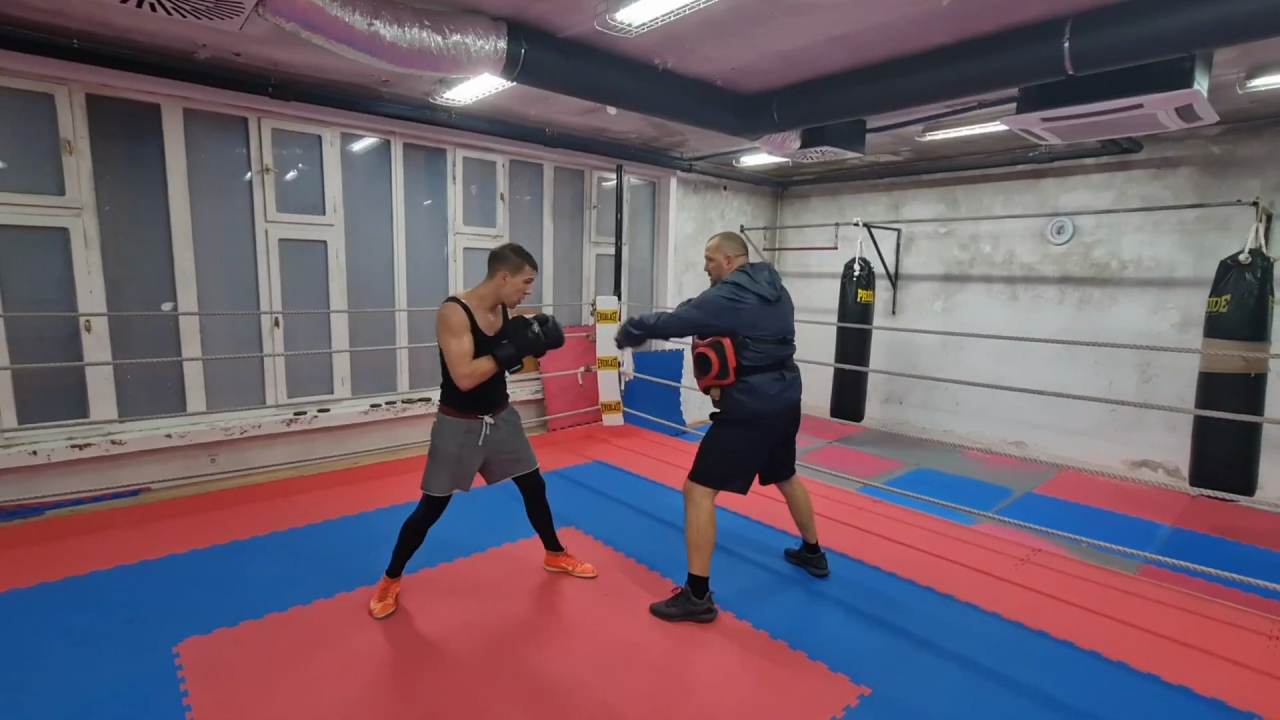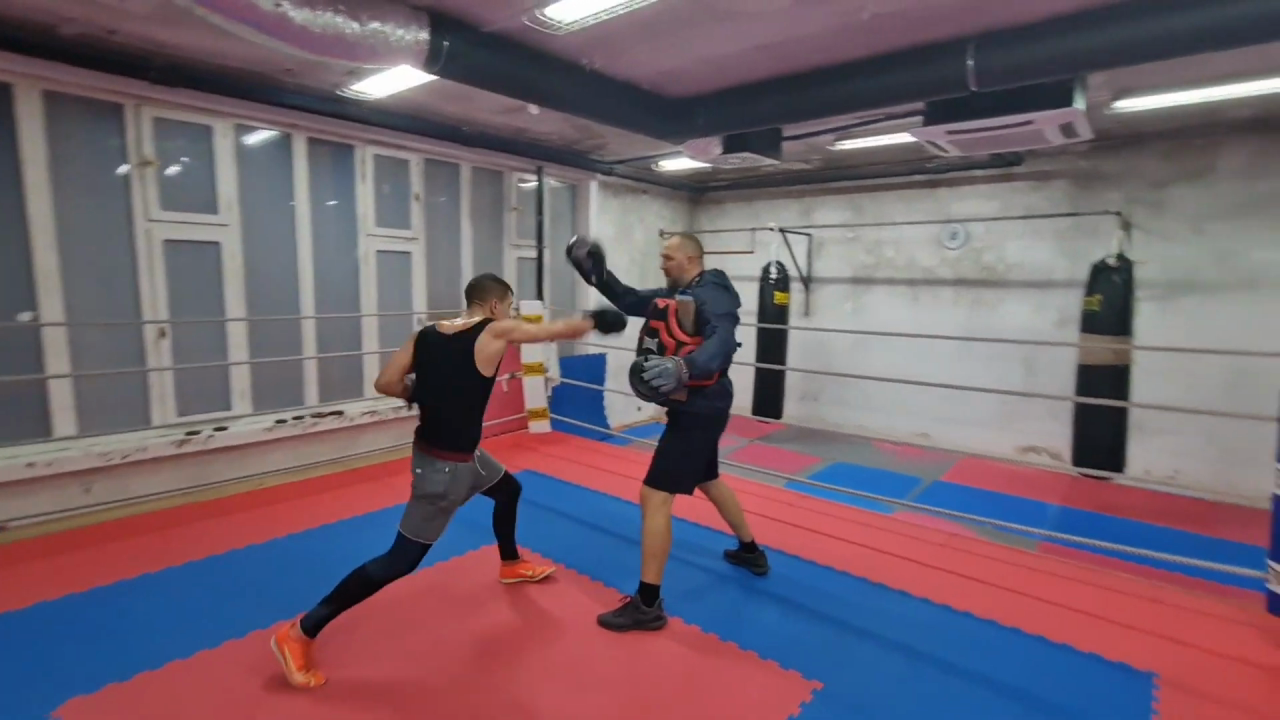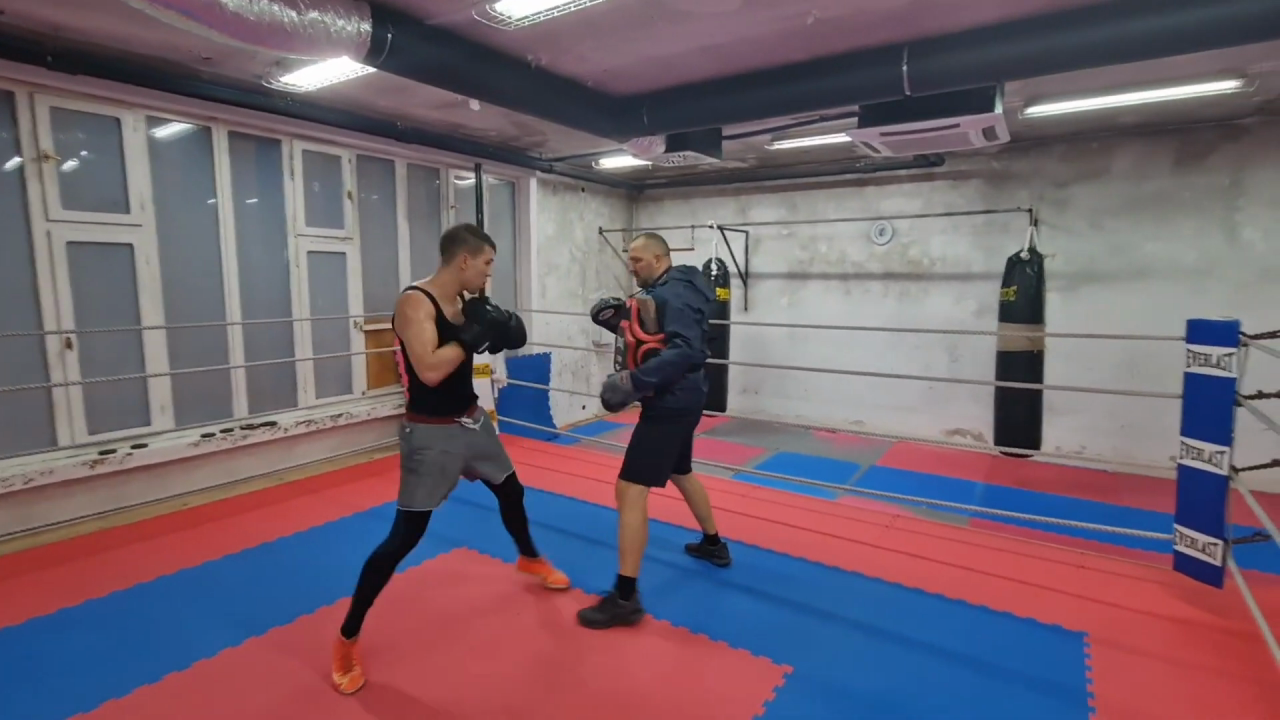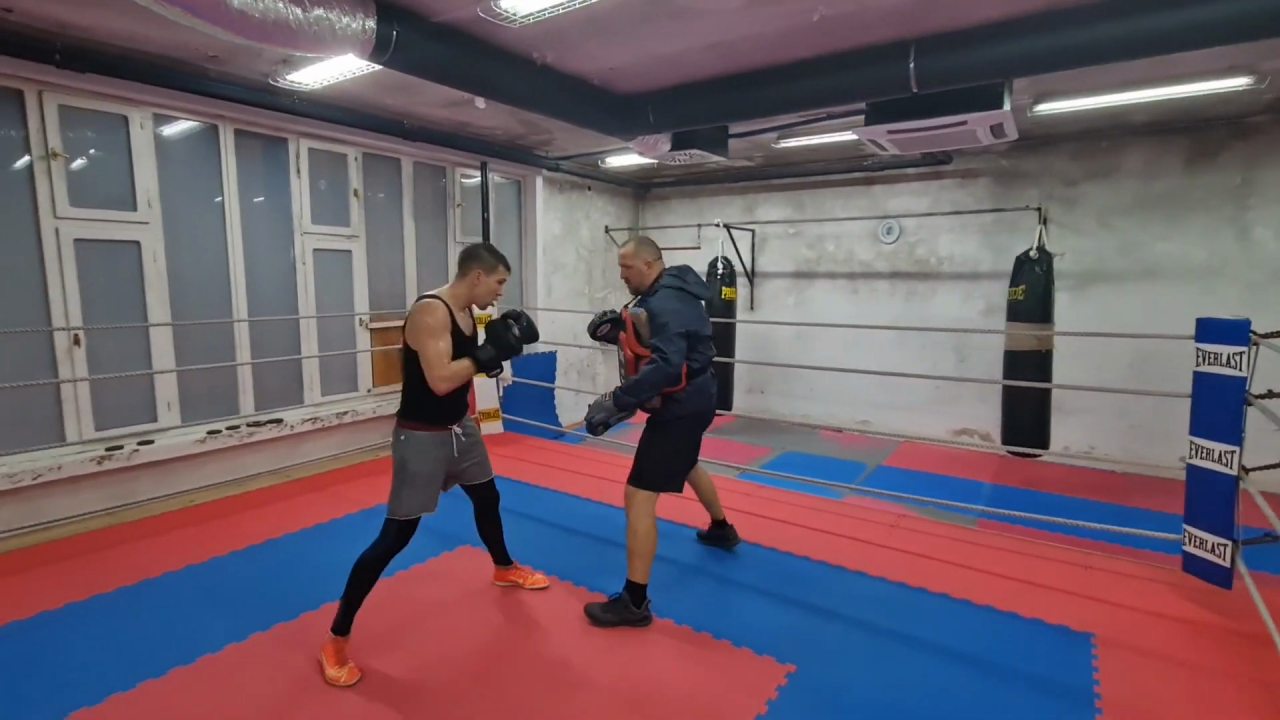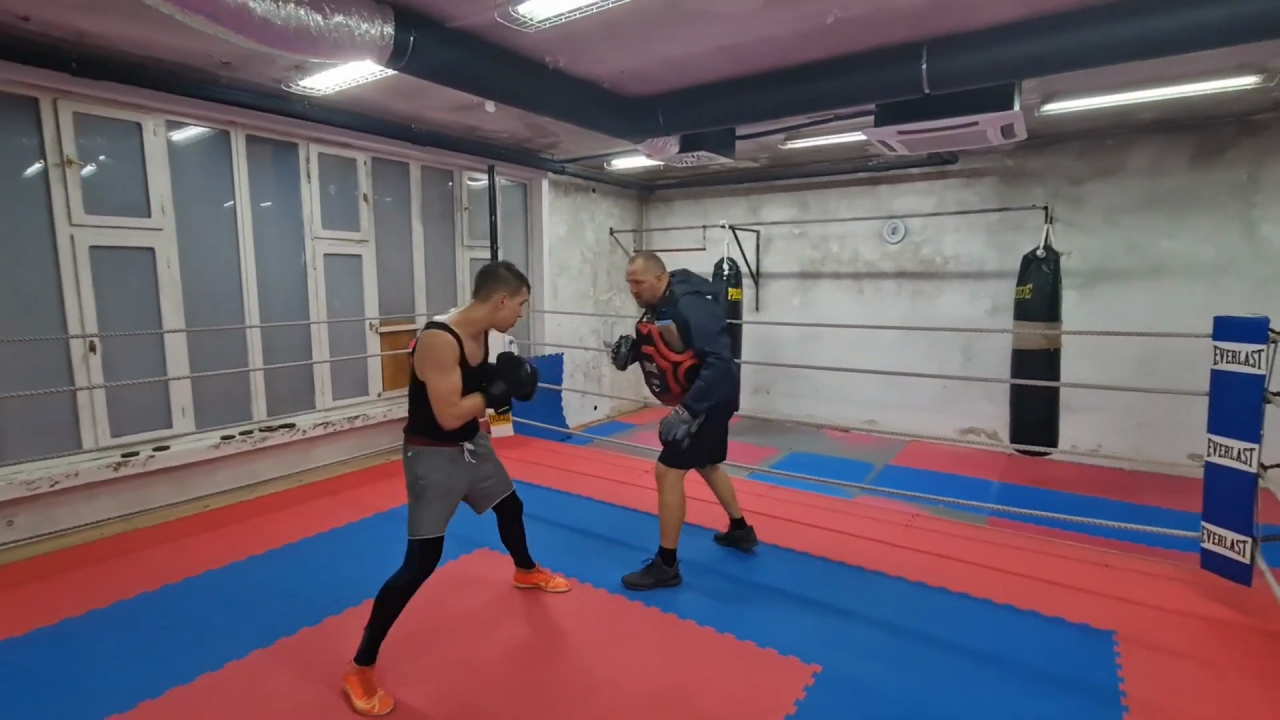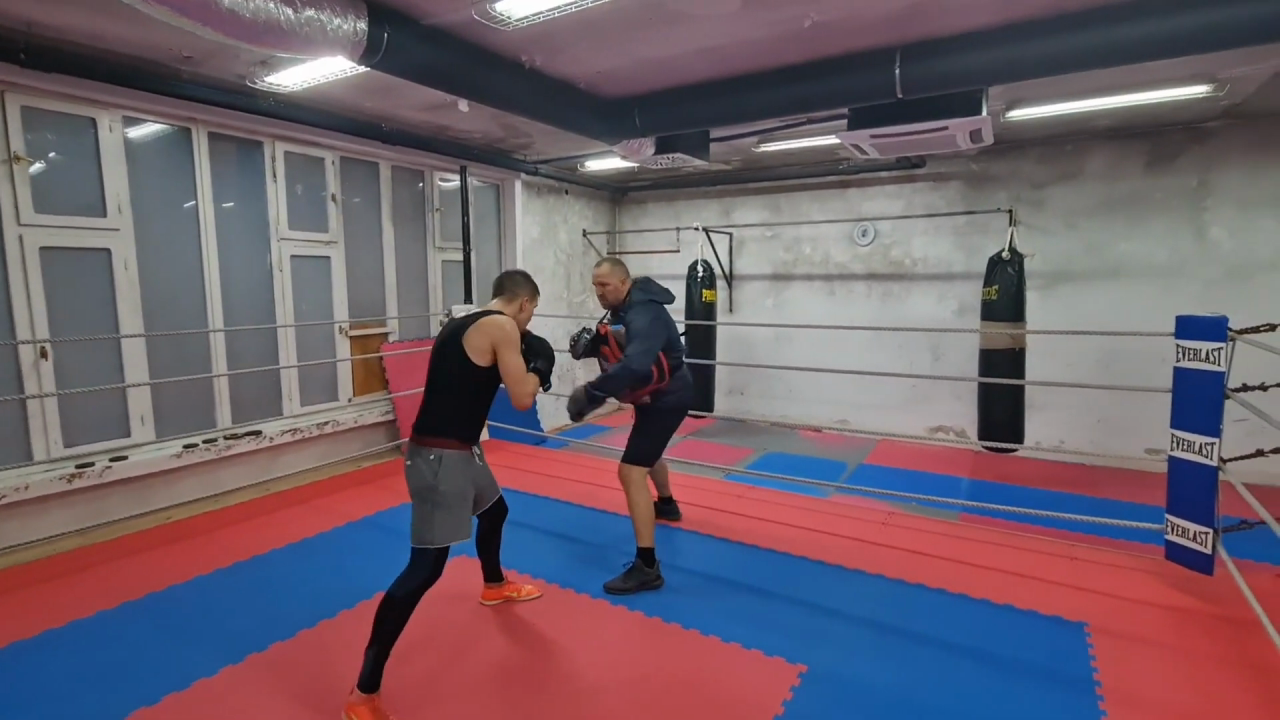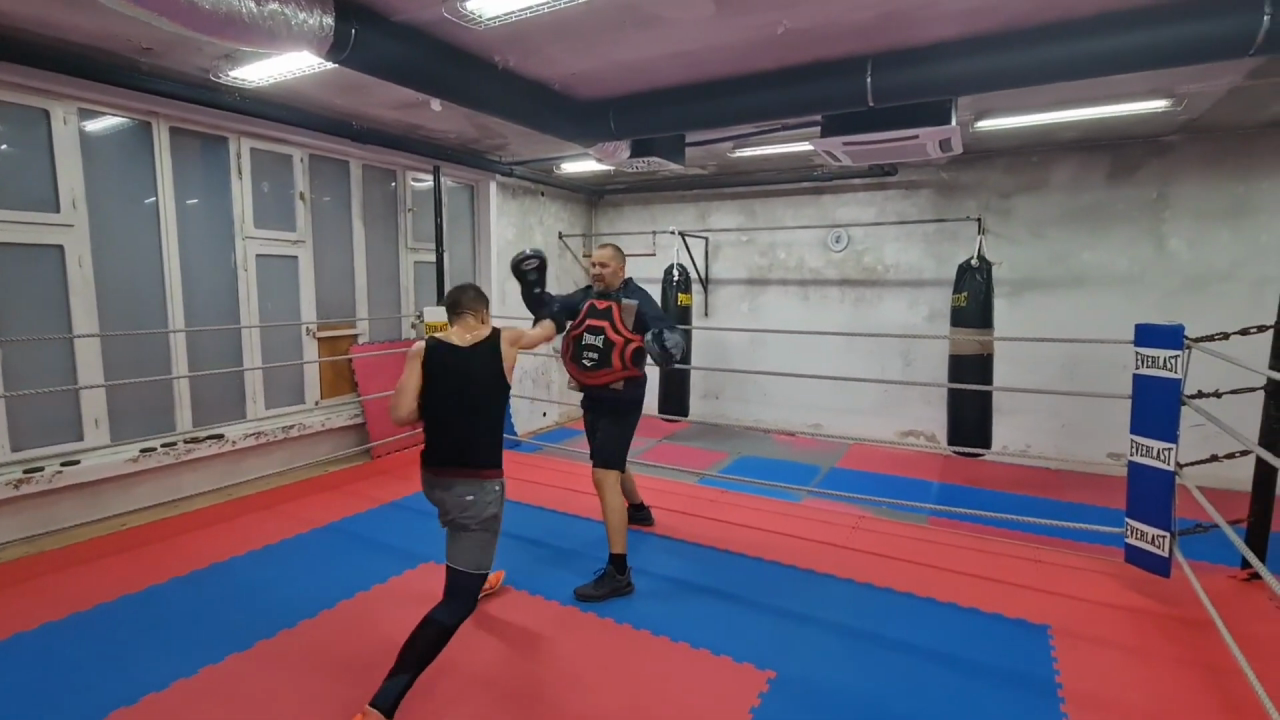
dt=0.7s
person 1, frame 1
left shoulder: (505, 309)
right shoulder: (454, 313)
right elbow: (464, 377)
left wrist: (537, 340)
right wrist: (511, 349)
left hip: (500, 418)
right hip: (458, 425)
left knee: (534, 487)
right knee: (431, 509)
left ankle: (555, 555)
right ankle: (391, 579)
person 1, frame 2
left shoulder: (427, 335)
right shoulder: (496, 331)
left elbow: (386, 382)
right elbow: (557, 330)
right wrist: (597, 320)
left hip: (459, 456)
right hip: (447, 463)
left knee: (509, 490)
right knee: (403, 558)
left ankle: (510, 564)
right ankle: (300, 633)
person 1, frame 3
left shoulder: (460, 299)
right shoulder: (414, 302)
right elbow: (430, 371)
left wrist: (497, 331)
right wrist: (479, 334)
left hip: (472, 419)
right hip: (432, 430)
left knee: (511, 490)
right knee: (406, 535)
left ankle: (531, 560)
right ankle: (346, 640)
person 1, frame 4
left shoulder: (465, 311)
right shoulder: (430, 310)
left elbow: (469, 364)
right elbow: (440, 381)
left wrist: (502, 341)
right wrist: (487, 352)
left hip: (459, 427)
right hip: (422, 436)
left knee: (488, 496)
right knee: (395, 536)
left ankle: (505, 568)
right ankle: (336, 639)
person 1, frame 5
left shoulder: (480, 333)
right shoulder: (439, 339)
right elbow: (448, 415)
left wrist: (507, 381)
right wrist: (499, 389)
left hip: (471, 444)
right hip: (432, 454)
left knee: (510, 505)
right knee: (421, 562)
left ankle: (527, 571)
right ankle: (360, 668)
person 1, frame 6
left shoulder: (465, 323)
right shoulder: (502, 326)
right elbow: (523, 398)
left wrist: (519, 365)
right wrist: (538, 367)
left hip: (460, 449)
right hip: (441, 456)
left knee: (495, 510)
right knee: (425, 569)
left ankle: (495, 585)
person 1, frame 7
left shoulder: (422, 351)
right shoulder: (504, 339)
left elbow: (401, 416)
right elbow: (547, 330)
left wrist: (432, 409)
right wrist: (543, 325)
left hip: (435, 476)
right hip: (476, 484)
right knee: (458, 602)
left ankle: (475, 580)
person 2, frame 1
left shoulder: (728, 296)
right shoulder: (775, 293)
left elbow: (675, 321)
left wrist: (632, 330)
right wrist: (711, 328)
left hip: (749, 410)
right hip: (785, 402)
left knee: (699, 491)
right knee: (785, 477)
left ankle: (698, 596)
right ankle: (812, 553)
person 2, frame 2
left shoulder: (711, 297)
right shoulder: (675, 295)
left elbow: (720, 345)
right elbow: (631, 301)
left wrist: (681, 368)
right wrist: (597, 273)
left hip: (699, 409)
right hip: (698, 407)
left knee: (655, 496)
right knee: (708, 479)
left ankle: (647, 604)
right ankle: (751, 552)
person 2, frame 3
left shoulder: (673, 294)
right shoulder: (666, 291)
left elbow: (684, 350)
right elbow: (652, 338)
left wrist: (634, 380)
right wrist: (620, 320)
left hip: (670, 403)
right hip: (678, 400)
left knee: (630, 490)
right knee: (680, 473)
left ankle: (625, 597)
right ankle: (713, 544)
person 2, frame 4
left shoulder: (666, 304)
right shoulder: (668, 293)
left elbow: (665, 365)
left wrist: (616, 401)
right wrist: (618, 329)
left hip: (679, 407)
right hip: (692, 400)
left knee: (639, 496)
right knee: (685, 464)
left ankle: (634, 601)
right ankle: (721, 527)
person 2, frame 5
left shoulder: (691, 308)
right shoulder: (658, 306)
left elbow: (719, 362)
right elbow: (660, 348)
left wrist: (689, 411)
right wrist: (632, 348)
left hip: (711, 397)
right hip: (698, 396)
left knee: (668, 471)
right knee: (707, 464)
left ankle: (666, 565)
right ankle: (740, 529)
person 2, frame 6
left shoulder: (644, 316)
right shoulder: (620, 309)
left elbow: (633, 365)
right elbow: (615, 347)
left wrist: (589, 393)
right wrist: (591, 341)
left hip: (666, 399)
right hip: (653, 397)
left knee: (631, 470)
right knee: (648, 452)
left ankle: (646, 567)
right ankle: (666, 504)
person 2, frame 7
left shoulder: (638, 301)
right shoulder: (586, 297)
left elbow: (665, 331)
right elbow: (547, 311)
left wrist: (669, 342)
right wrist: (533, 284)
left hip: (621, 399)
right hip: (593, 397)
left knee: (603, 476)
right knee: (610, 461)
left ankle: (618, 573)
right ankle: (639, 510)
